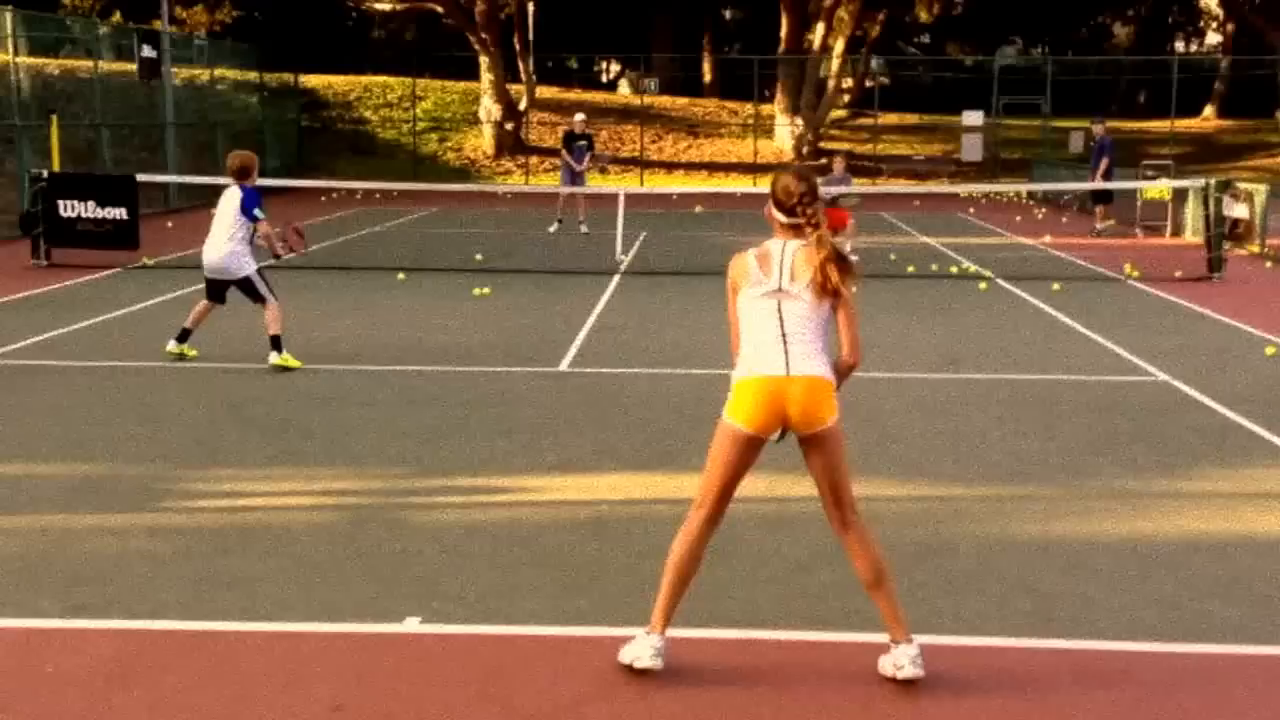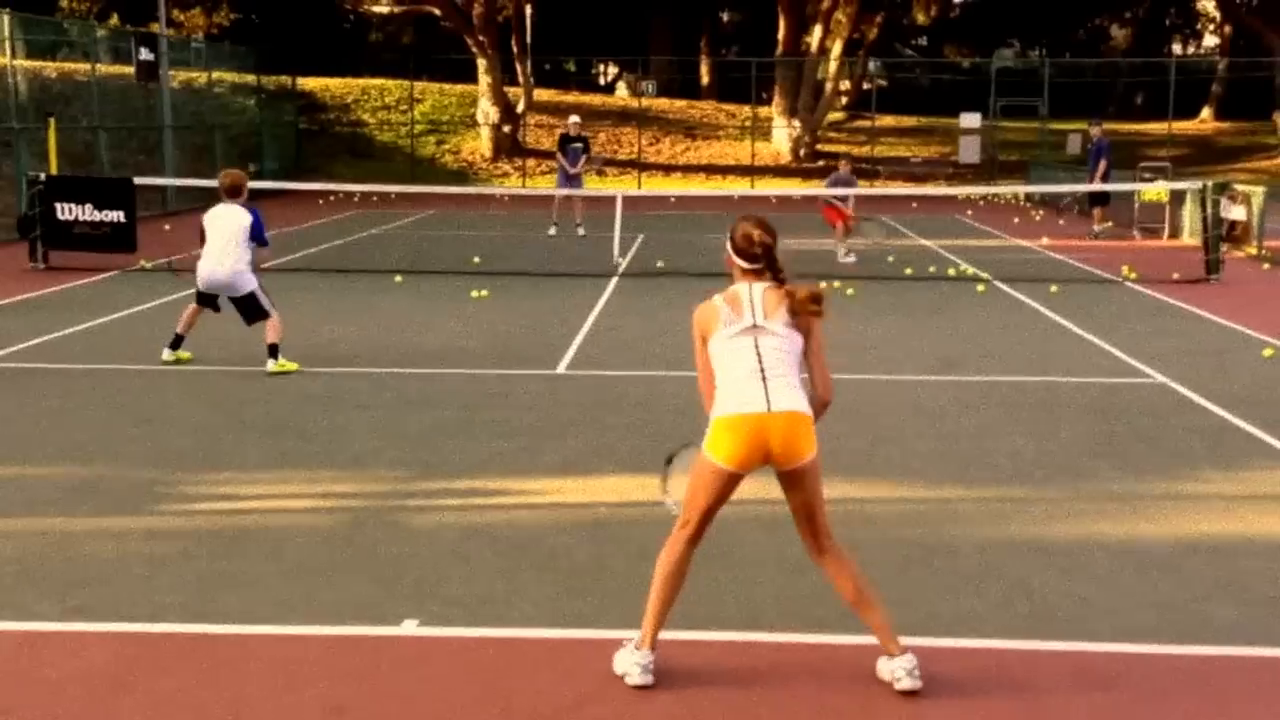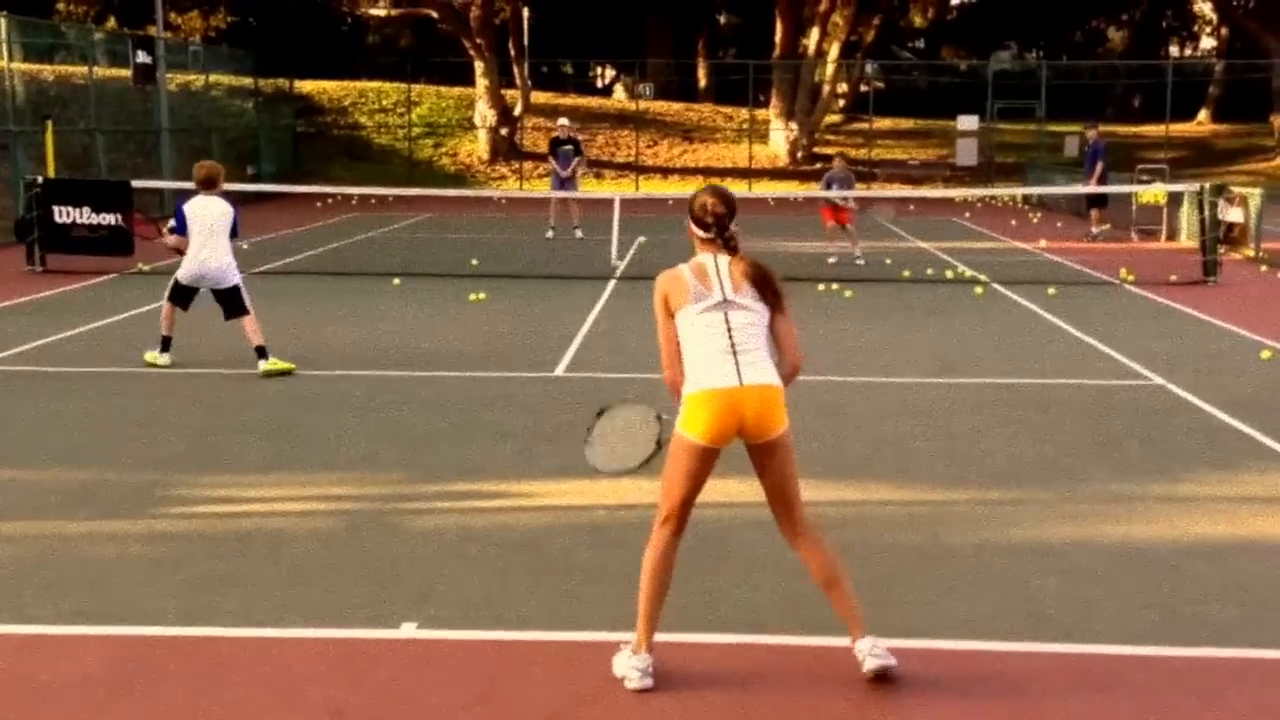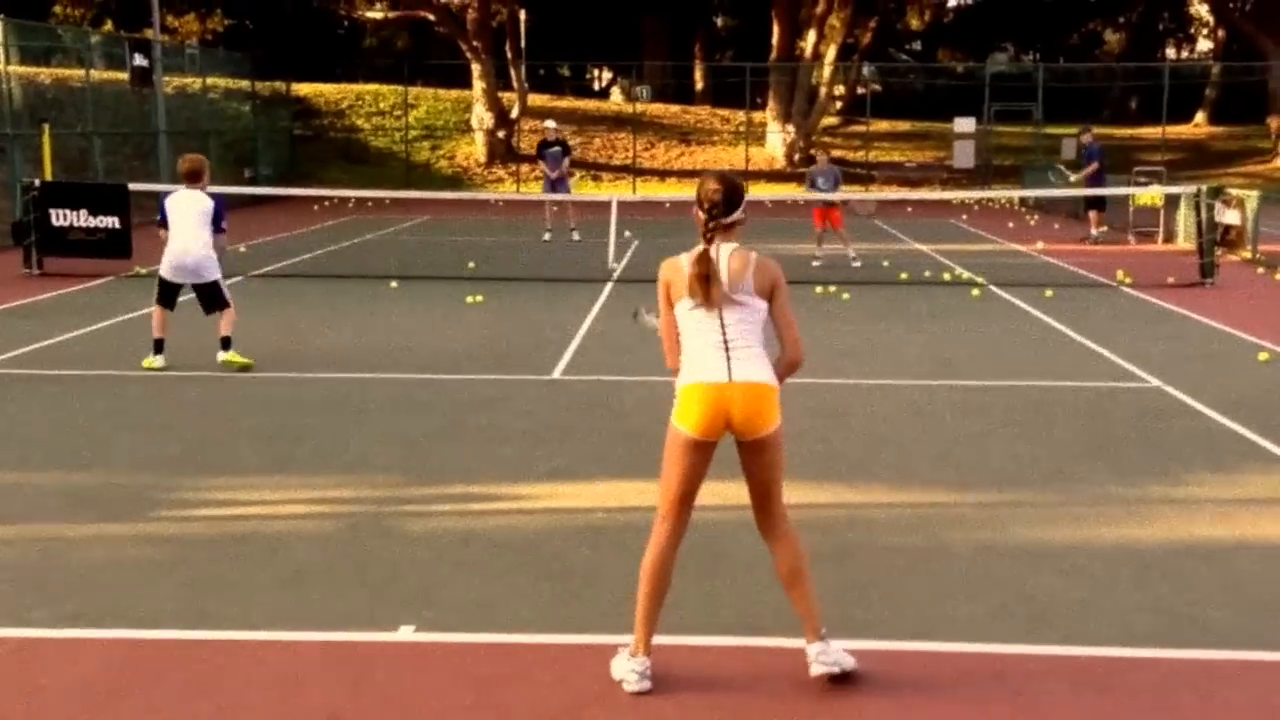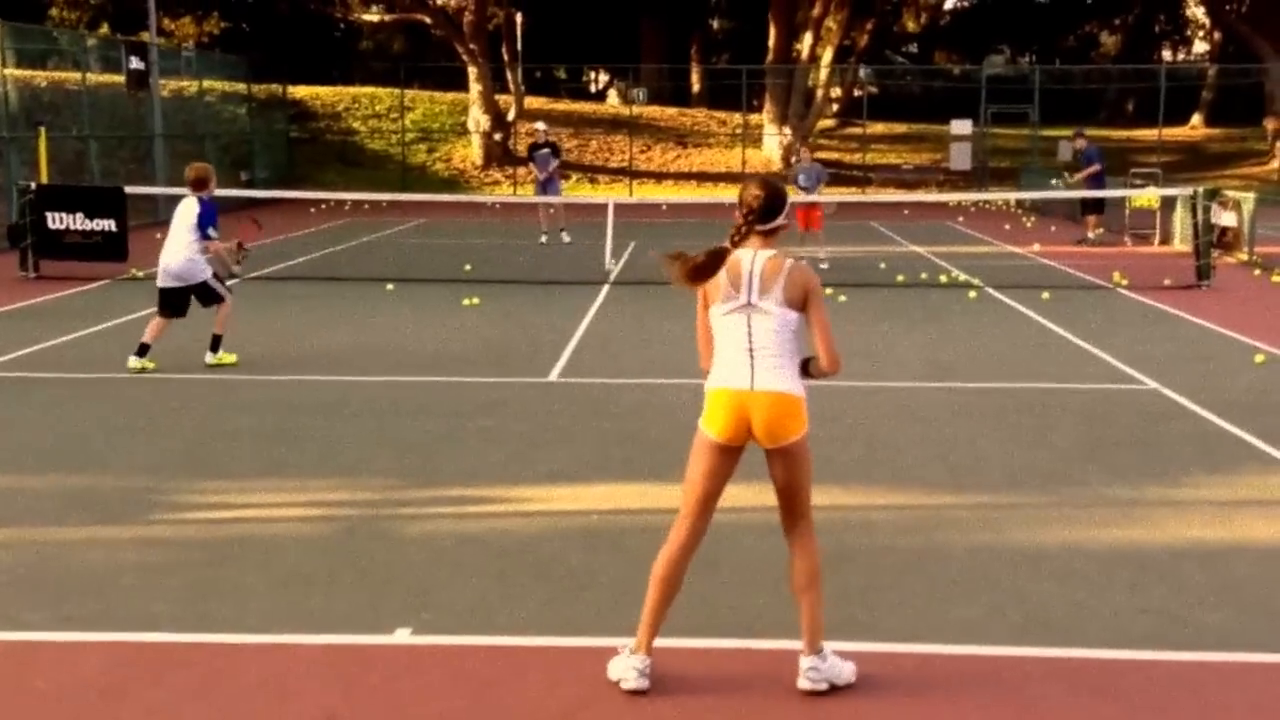
dt=0.2s
person 1, frame 1
left shoulder: (740, 265)
right shoulder: (828, 265)
right elbow: (850, 357)
left hip: (753, 392)
right hip: (813, 390)
left knee: (705, 515)
right knee: (847, 522)
left ankle: (653, 638)
right ankle: (901, 646)
person 1, frame 2
left shoulder: (705, 312)
right shoulder: (798, 305)
right elbow: (824, 393)
left hip: (734, 428)
right hip: (793, 425)
left knee: (684, 535)
right knee: (824, 547)
left ankle: (643, 652)
right ankle: (896, 656)
person 1, frame 3
left shoulder: (669, 282)
right shoulder: (764, 278)
left elbow: (672, 374)
right elbow: (792, 362)
left hip: (707, 403)
right hip: (766, 400)
left knee: (667, 527)
right knee: (797, 526)
left ankle: (640, 655)
right ankle: (863, 640)
person 1, frame 4
left shoulder: (672, 271)
right shoulder: (765, 269)
right elbow: (794, 355)
left hip: (698, 397)
right hip: (757, 397)
left knee: (667, 529)
right knee: (774, 525)
left ankle: (638, 657)
right ankle: (818, 645)
person 1, frame 5
left shoulder: (712, 274)
right shoulder: (803, 277)
right elbow: (830, 363)
left hip: (724, 403)
right hip: (781, 405)
left knee: (685, 531)
right knee: (799, 532)
left ankle: (637, 657)
right ankle: (815, 658)
person 2, frame 1
left shoulder: (227, 193)
right shoulder: (249, 194)
right elbow: (264, 229)
left wrist: (267, 242)
right wrist: (275, 246)
left hip: (210, 257)
right hip: (234, 259)
left knee: (210, 301)
right knee: (270, 303)
left ankle: (178, 343)
right ankle: (277, 354)
person 2, frame 2
left shoulder: (209, 215)
right shoulder: (250, 215)
right elbow: (262, 251)
right wrist: (251, 264)
left hip: (207, 273)
right hip: (238, 275)
left knee: (199, 305)
right knee: (271, 317)
left ankle: (172, 350)
right ankle: (274, 360)
person 2, frame 3
left shoulder: (185, 207)
right shoulder: (228, 208)
left elbow: (175, 242)
left wrist: (179, 243)
left hip: (193, 267)
right hip: (223, 269)
left knee: (170, 303)
right knee: (246, 315)
left ankle: (163, 354)
right ankle: (265, 360)
person 2, frame 4
left shoulder: (168, 199)
right shoulder: (212, 202)
left elbow: (164, 234)
right elbow: (220, 238)
left hip: (174, 260)
right hip: (203, 261)
left knee: (161, 307)
right knee: (226, 309)
left ankle: (156, 355)
right ankle: (225, 351)
person 2, frame 5
left shoulder: (184, 204)
right shoulder: (207, 208)
right elbow: (212, 246)
left wrist: (226, 246)
right wrist: (231, 263)
left hip: (167, 266)
right hip: (190, 266)
left knee: (163, 316)
right knee: (225, 301)
left ankle: (139, 357)
right ankle: (214, 353)
